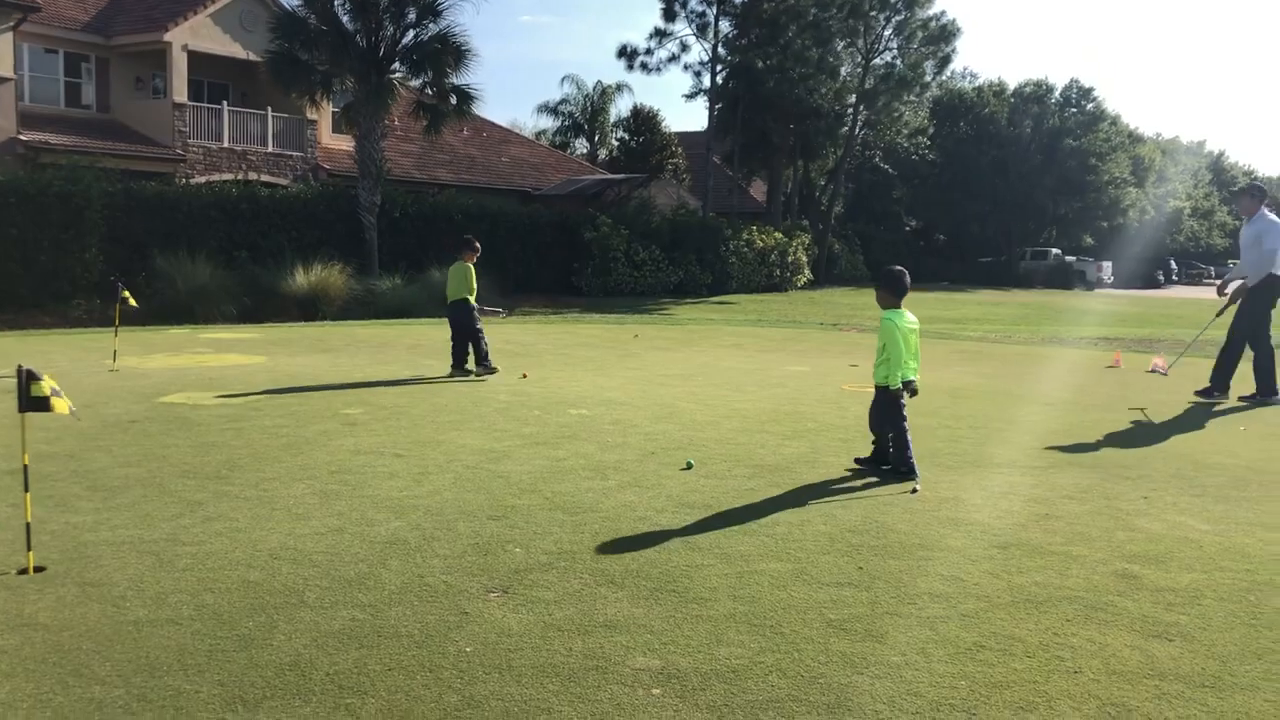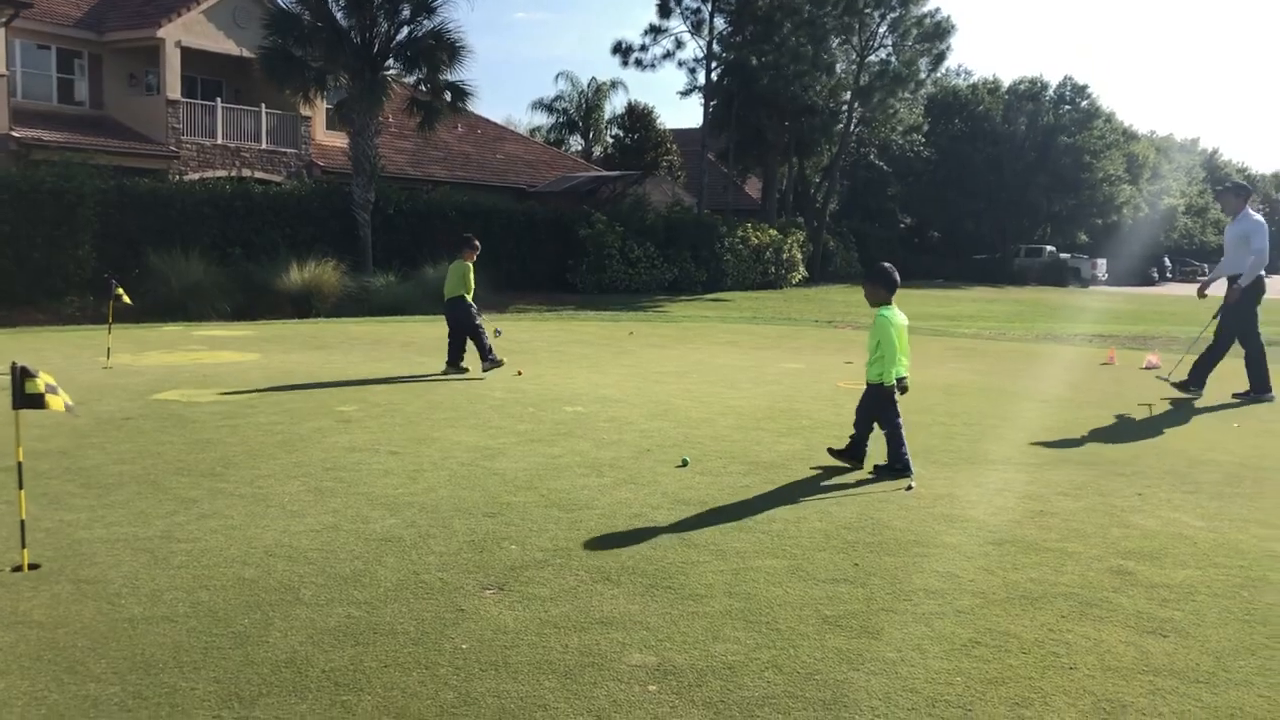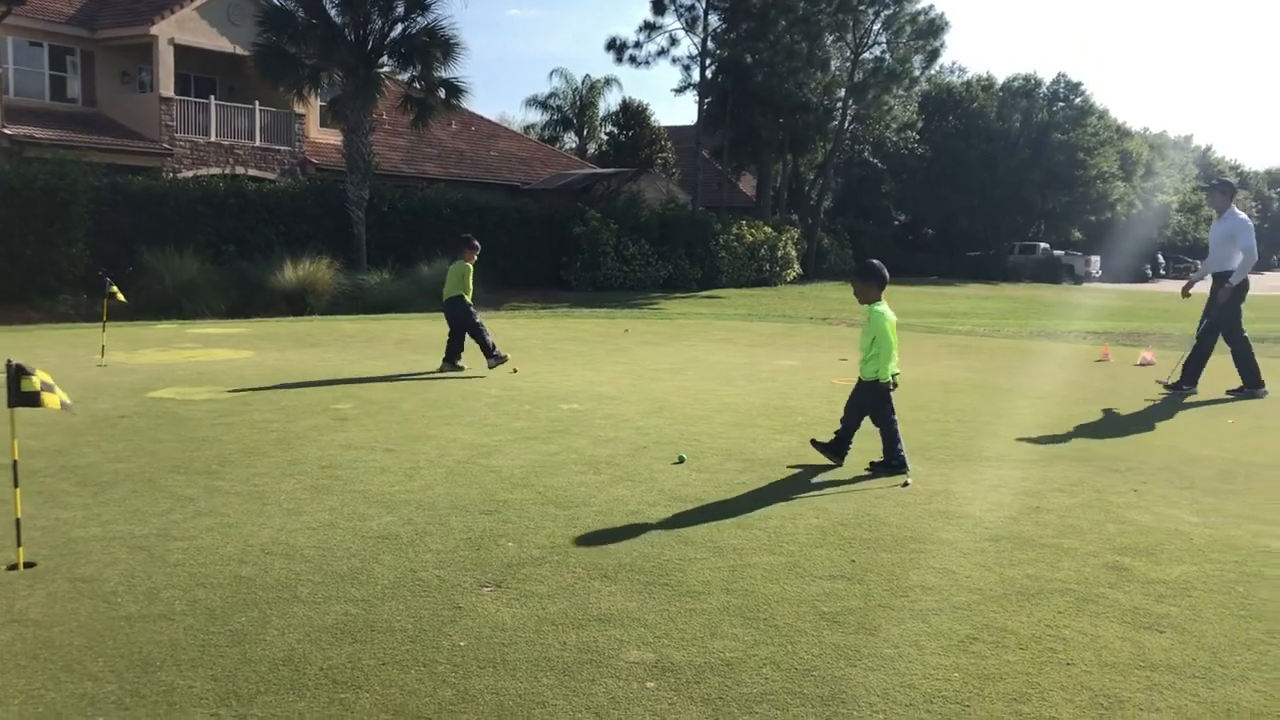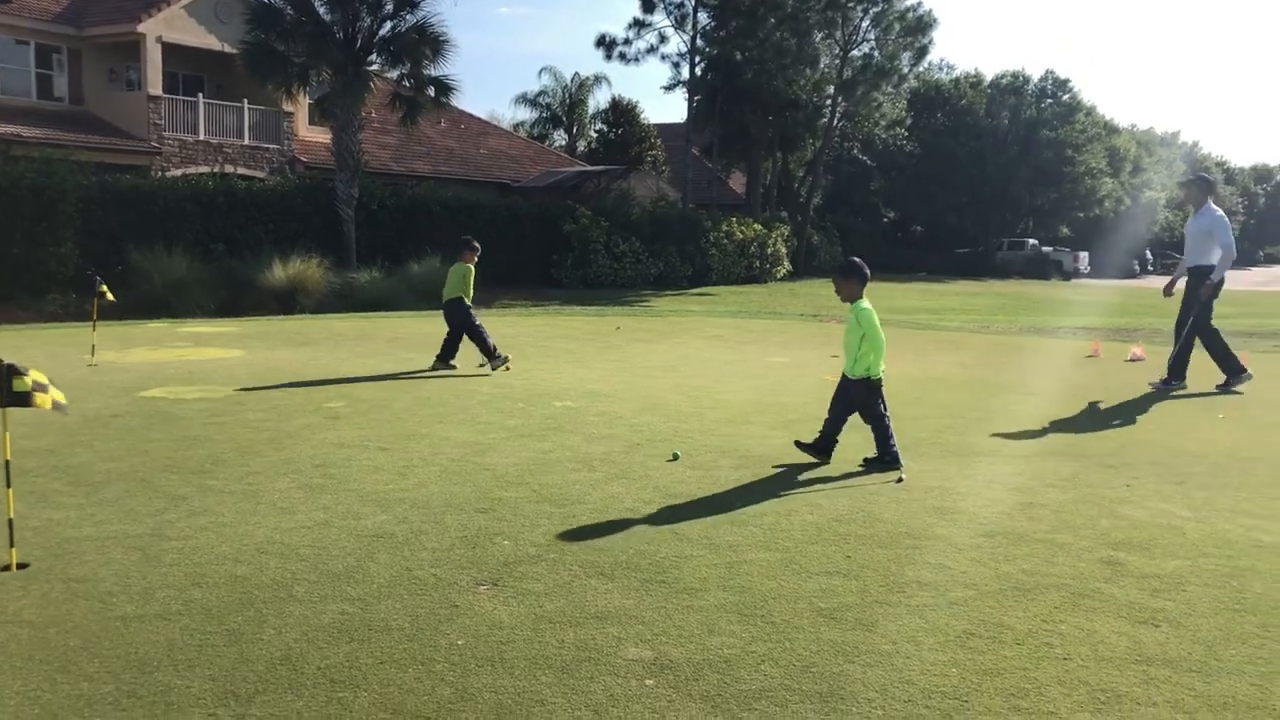
dt=0.1s
person 1, frame 1
right shoulder: (1250, 224)
left wrist: (1245, 286)
right wrist: (1228, 279)
right hip: (1254, 285)
left knee: (1238, 334)
right knee: (1257, 338)
left ankle: (1219, 388)
person 1, frame 2
left shoulder: (1254, 223)
right shoulder: (1233, 224)
left elbow: (1260, 258)
left wrist: (1239, 286)
right wrist: (1208, 280)
left hip: (1248, 285)
right hip: (1239, 285)
left knee: (1225, 335)
right knee: (1247, 337)
left ankle: (1195, 382)
right ankle: (1260, 389)
person 1, frame 3
left shoulder: (1240, 221)
right shoulder: (1219, 221)
left elbow: (1250, 257)
left wrist: (1230, 285)
right wrist: (1194, 279)
left hip: (1232, 283)
right hip: (1223, 282)
left knee: (1207, 332)
right knee: (1233, 334)
left ankle: (1188, 381)
right ankle: (1253, 384)
person 1, frame 4
left shoulder: (1216, 217)
right shoulder: (1195, 216)
left elbow: (1229, 253)
left wrist: (1211, 281)
right wrist: (1174, 279)
left hip: (1207, 276)
right hip: (1196, 276)
left knee: (1187, 326)
right knee: (1202, 327)
left ankle: (1176, 377)
right ankle: (1235, 371)
person 2, frame 1
left shoulder: (889, 321)
right shoulder: (911, 319)
left elbow: (898, 355)
right elbow: (915, 353)
left wrist: (894, 385)
right wrist: (913, 379)
left hip: (889, 382)
right hip: (904, 380)
left knee: (896, 424)
right knee: (878, 420)
left ankle: (905, 468)
right ankle: (880, 457)
person 2, frame 2
left shoulder: (882, 317)
right shoulder: (898, 315)
left elbow: (891, 351)
right elbow: (902, 349)
left wrist: (888, 381)
right wrist: (902, 376)
left hip: (882, 381)
right hip: (881, 380)
left knee: (890, 423)
right knee: (863, 416)
left ankle: (900, 465)
right ankle: (854, 453)
person 2, frame 3
left shoulder: (877, 314)
right shoulder: (884, 311)
left elbow: (887, 347)
right elbow: (890, 345)
left wrist: (885, 377)
right wrist: (892, 373)
left hip: (875, 378)
right hip: (870, 377)
left knee: (885, 420)
right knee: (852, 412)
left ankle: (896, 462)
right ankle: (837, 448)
person 2, frame 4
left shoulder: (863, 311)
right shoulder: (855, 309)
left elbow: (878, 343)
left wrist: (875, 373)
left hip: (863, 377)
right hip: (851, 375)
left knee: (876, 417)
right knee: (836, 411)
left ankle: (889, 457)
right ankle: (822, 448)
